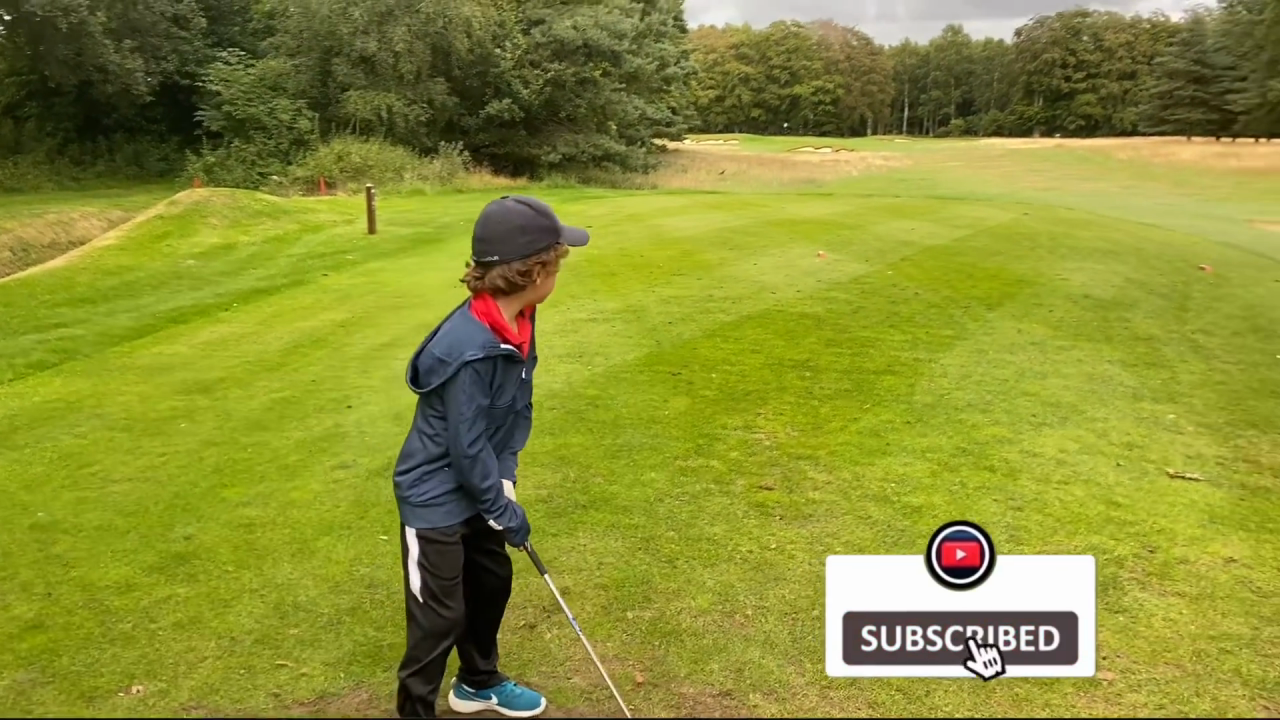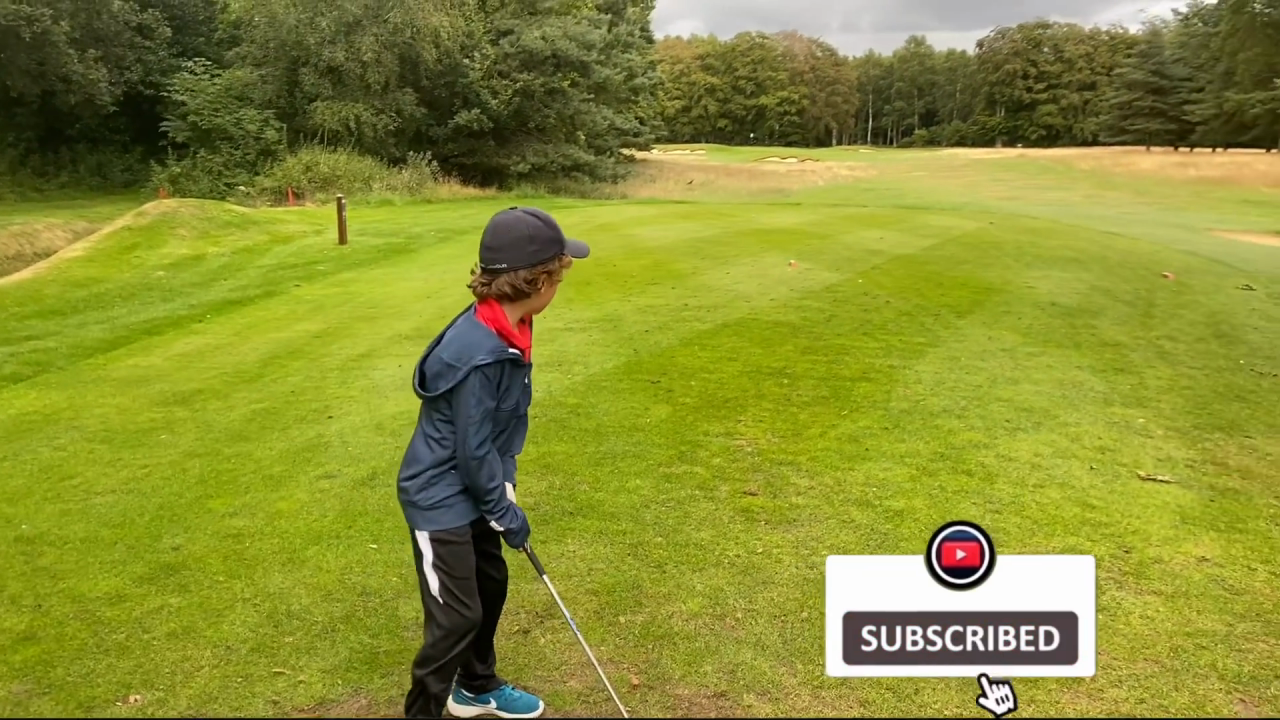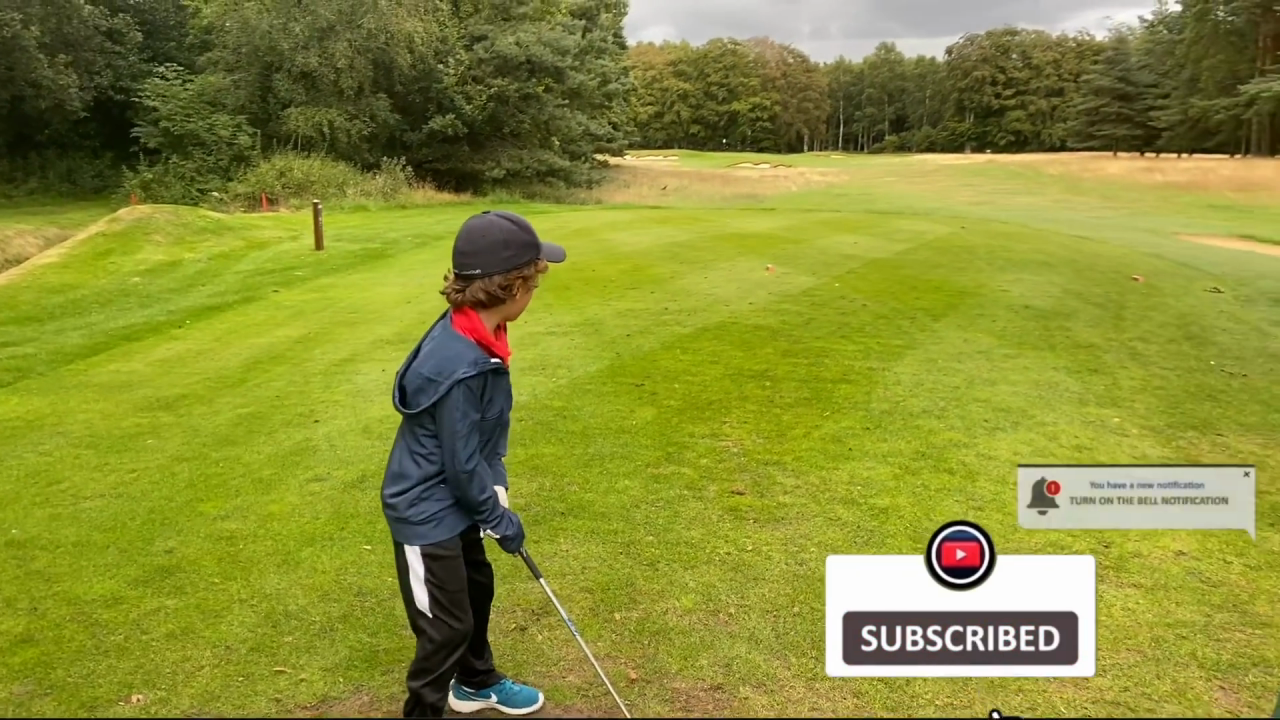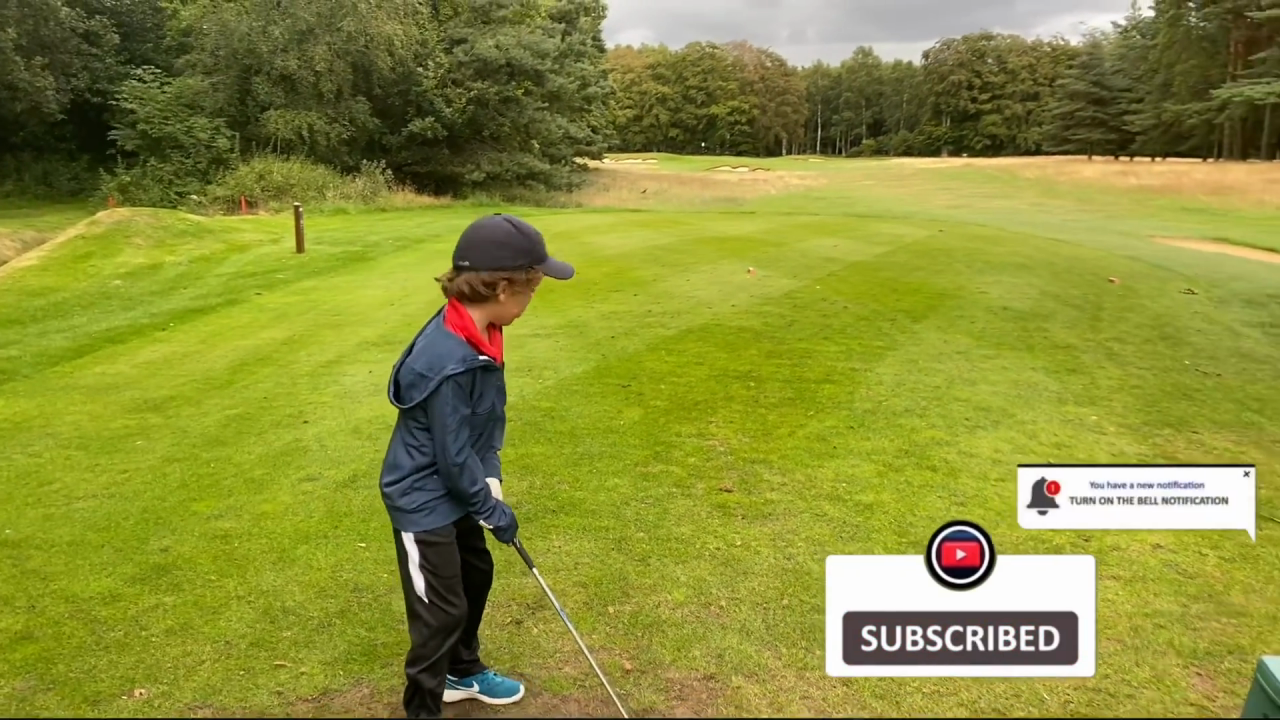
dt=0.3s
person 1, frame 1
left shoulder: (518, 322)
right shoulder: (467, 350)
left elbow: (517, 409)
right elbow: (466, 447)
left wrist: (506, 479)
right wrist: (502, 509)
left hip: (475, 486)
right hip: (436, 496)
left knee: (493, 581)
right knee: (439, 615)
person 1, frame 2
left shoulder: (512, 328)
right shoulder: (475, 354)
left elbow: (513, 417)
right elbow: (473, 450)
left wrist: (506, 484)
right wrist: (505, 512)
left hip: (475, 489)
right hip: (441, 497)
left knee: (491, 585)
right knee: (457, 615)
person 1, frame 3
left shoulder: (481, 335)
right shoulder: (457, 367)
left elbow: (492, 428)
right elbow: (462, 463)
left wrist: (497, 490)
right wrist: (498, 519)
left hip: (454, 500)
right hip: (426, 511)
left knee: (477, 589)
right knee: (447, 624)
person 1, frame 4
left shoulder: (478, 333)
right shoulder: (448, 364)
left elbow: (489, 420)
right elbow: (453, 455)
left wrist: (492, 481)
right wrist: (491, 510)
left hip: (455, 490)
right hip: (423, 500)
left knee: (475, 576)
right knee: (442, 611)
left ankle: (463, 672)
